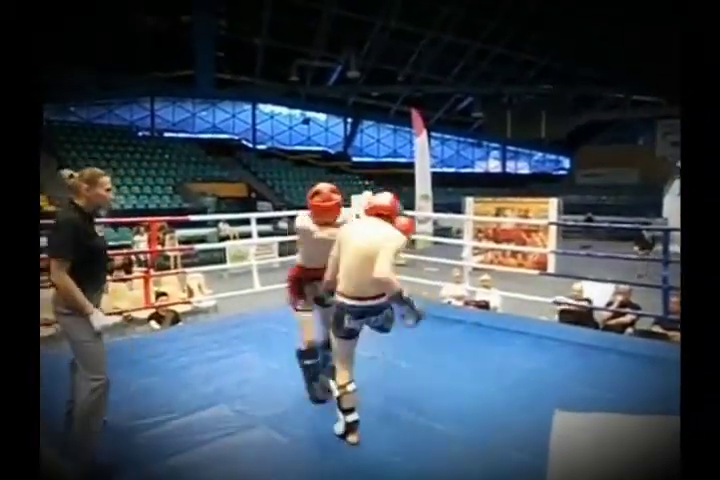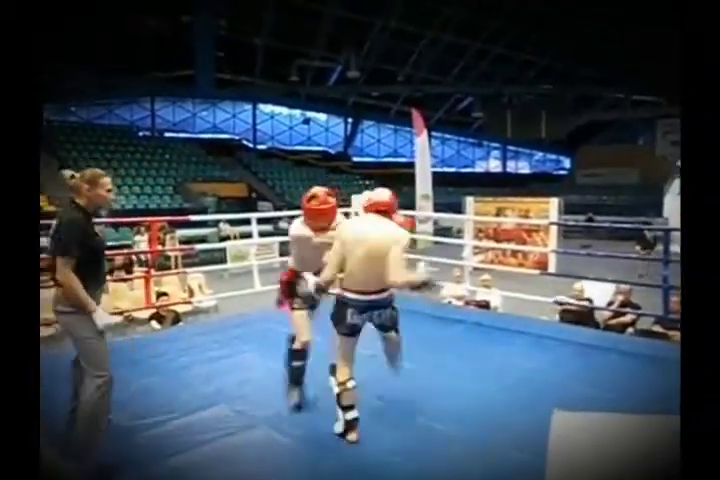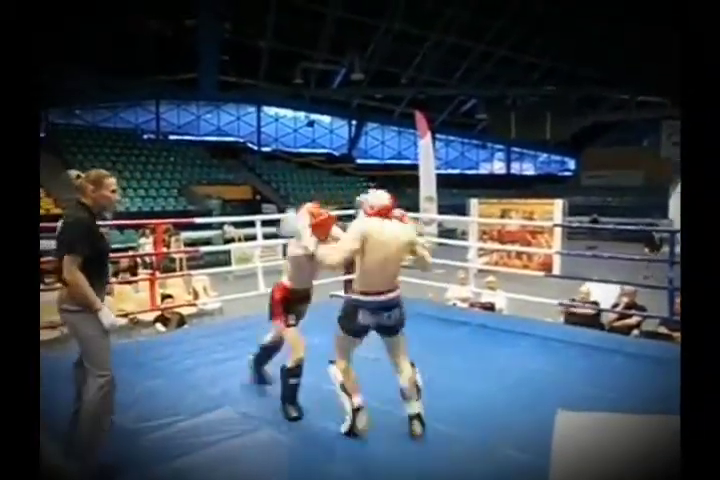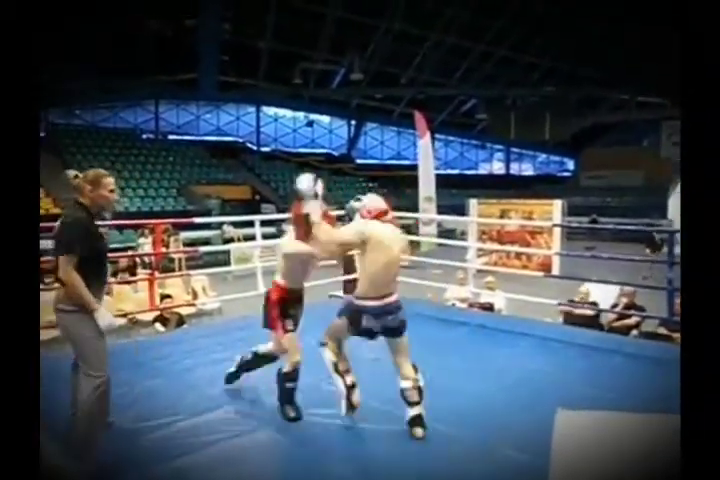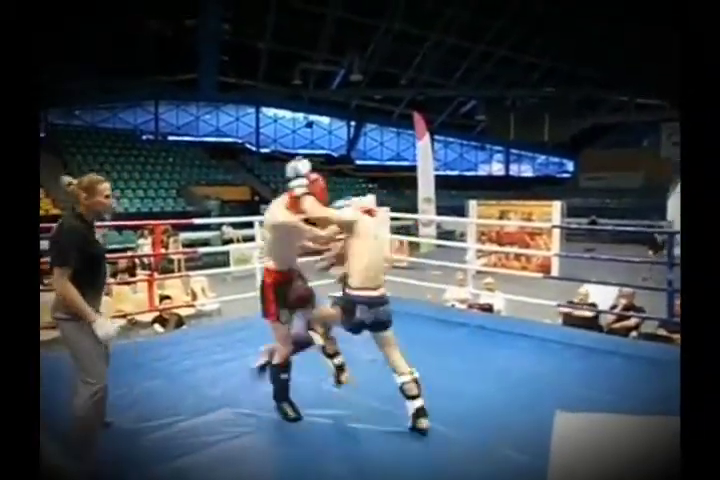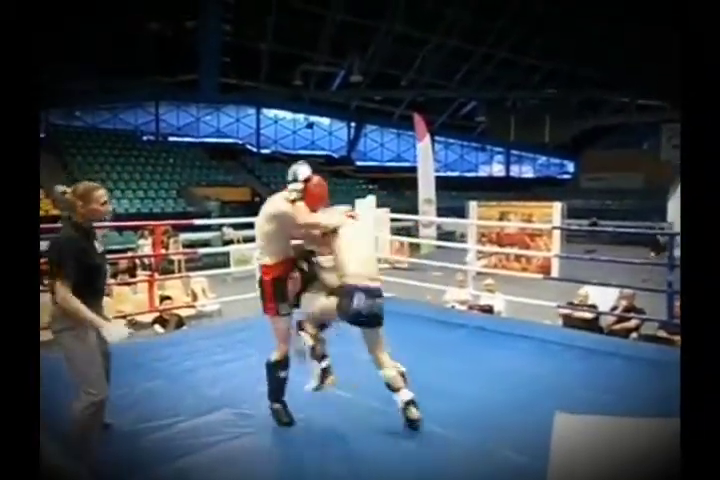
dt=0.1s
person 1, frame 1
left shoulder: (85, 218)
right shoulder: (69, 222)
right elbow: (58, 276)
right wrist: (91, 312)
left hip: (86, 304)
right hip: (76, 309)
left knee: (84, 365)
right knee: (96, 377)
left ankle: (78, 420)
right ankle: (81, 456)
person 1, frame 2
left shoulder: (82, 217)
right shoulder: (72, 221)
right elbow: (63, 274)
right wrist: (94, 309)
left hip: (85, 303)
right hip: (77, 307)
left knee: (86, 362)
right knee: (100, 374)
left ankle: (80, 419)
right ankle: (82, 456)
person 1, frame 3
left shoulder: (85, 217)
right shoulder: (78, 221)
right elbow: (70, 272)
right wrist: (100, 308)
left hip: (84, 304)
right hip: (81, 307)
left knee: (88, 363)
right knee: (102, 375)
left ankle: (81, 421)
right ankle: (84, 454)
person 1, frame 4
left shoulder: (83, 217)
right shoulder: (76, 221)
right elbow: (66, 273)
right wrist: (96, 309)
left hip: (81, 305)
right hip: (77, 307)
left knee: (86, 364)
right knee: (97, 376)
left ankle: (83, 419)
right ankle: (80, 453)
person 1, frame 5
left shoulder: (85, 223)
right shoulder: (70, 230)
right elbow: (61, 282)
right wrist: (95, 318)
left hip: (87, 307)
right hip: (74, 314)
left knee: (97, 364)
right knee: (94, 382)
left ankle: (90, 418)
right ankle: (78, 457)
person 1, frame 6
left shoulder: (86, 232)
right shoulder: (67, 240)
right elbow: (63, 295)
right wrist: (103, 325)
left hip: (89, 316)
right hip: (74, 322)
left knee: (99, 371)
right knee: (95, 391)
left ankle: (91, 421)
person 2, frame 1
left shoulder: (348, 228)
right shoulder: (395, 236)
left elbow: (329, 277)
right elbow: (381, 274)
left wrist: (325, 295)
right wrist: (400, 295)
left hip: (347, 307)
right hip: (378, 306)
left knee: (343, 370)
left ankle: (350, 427)
person 2, frame 2
left shoulder: (347, 227)
right shoulder: (397, 233)
left elbow: (329, 275)
right elbow: (395, 279)
left wrist: (317, 285)
right wrist: (420, 280)
left hip: (350, 303)
right hip: (381, 302)
left knee: (343, 367)
right knee: (390, 334)
left ankle: (349, 425)
right ankle: (393, 362)
person 2, frame 3
left shoulder: (364, 226)
right shoulder: (407, 231)
left elbow: (334, 259)
right elbow: (426, 263)
left wrist: (314, 245)
left hip: (361, 305)
right hip: (391, 303)
left knee: (341, 360)
right knee: (402, 362)
left ankle: (356, 418)
right ankle: (416, 418)
person 2, frame 4
left shoulder: (364, 228)
right shoulder: (396, 233)
left elbow: (328, 239)
left wrist: (315, 211)
left hip: (363, 309)
right hip: (391, 307)
left knee: (331, 338)
right knee: (404, 364)
left ankle: (349, 392)
right ankle: (417, 422)
person 2, frame 5
left shoulder: (356, 219)
right shoulder: (374, 226)
left hip: (357, 301)
right hip: (379, 301)
left knee: (318, 318)
right knee: (395, 357)
right ankle: (419, 416)
person 2, frame 6
left shoulder: (338, 224)
right shoulder: (359, 228)
left hip: (354, 294)
right hip: (374, 295)
left knee: (309, 319)
right knee: (381, 356)
right ankle: (409, 407)
person 3, frame 1
left shoulder: (339, 217)
right shoulder: (303, 224)
left hip: (326, 275)
right hip: (303, 278)
left knee: (330, 332)
right knee: (309, 339)
left ankle: (324, 376)
right ankle: (312, 382)
person 3, frame 2
left shoulder: (335, 219)
right shoulder: (298, 232)
right elbow: (333, 236)
right hip: (295, 281)
left knee: (299, 333)
right knee: (304, 339)
right ankle: (295, 386)
person 3, frame 3
left shoulder: (327, 233)
right shoulder: (298, 250)
left hip: (303, 293)
right hip: (285, 297)
left knee: (280, 337)
right knee: (296, 355)
left ankle: (258, 362)
right ankle: (288, 401)
person 3, frame 4
left shoulder: (310, 235)
right shoulder: (291, 247)
right elbow: (323, 251)
left hip: (295, 294)
right hip: (281, 300)
left knee: (278, 349)
right knee: (293, 358)
left ankle: (241, 365)
right ankle: (286, 402)
person 3, frame 5
left shoulder: (289, 206)
right shoulder: (280, 218)
right elbow: (320, 237)
right wrist: (345, 220)
left hip: (292, 275)
right hip: (276, 282)
left knee: (313, 331)
right knee: (284, 349)
left ankle: (270, 355)
right ankle: (282, 400)
person 3, frame 6
left shoulder: (284, 203)
right shoulder: (279, 208)
right elbow: (308, 223)
right wrist: (333, 222)
left hip: (290, 267)
right hip: (275, 276)
right knee: (283, 346)
right ankle: (276, 401)
